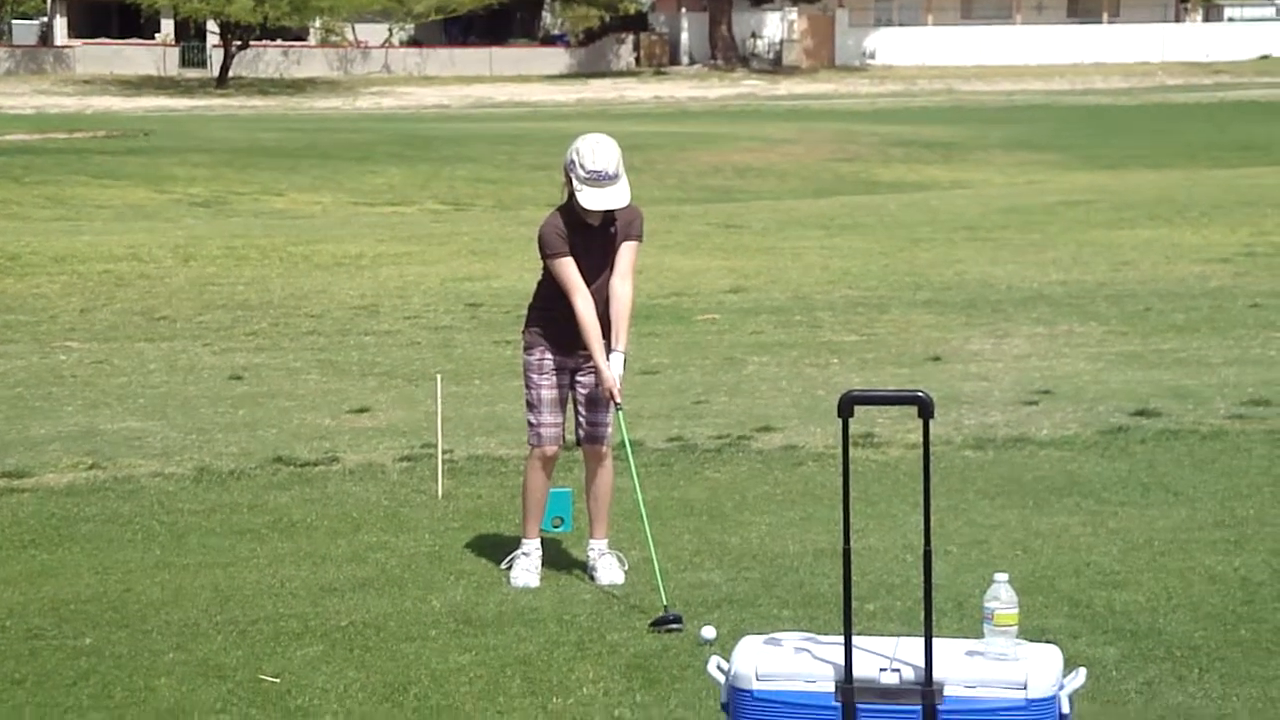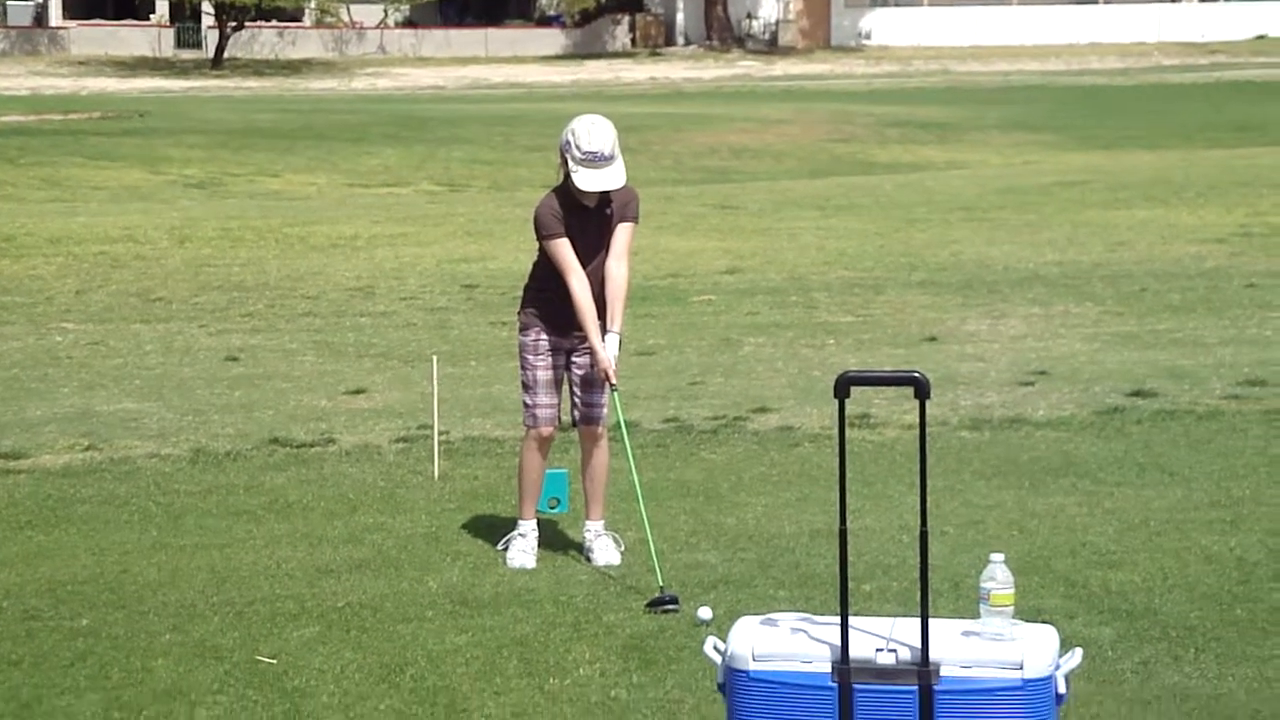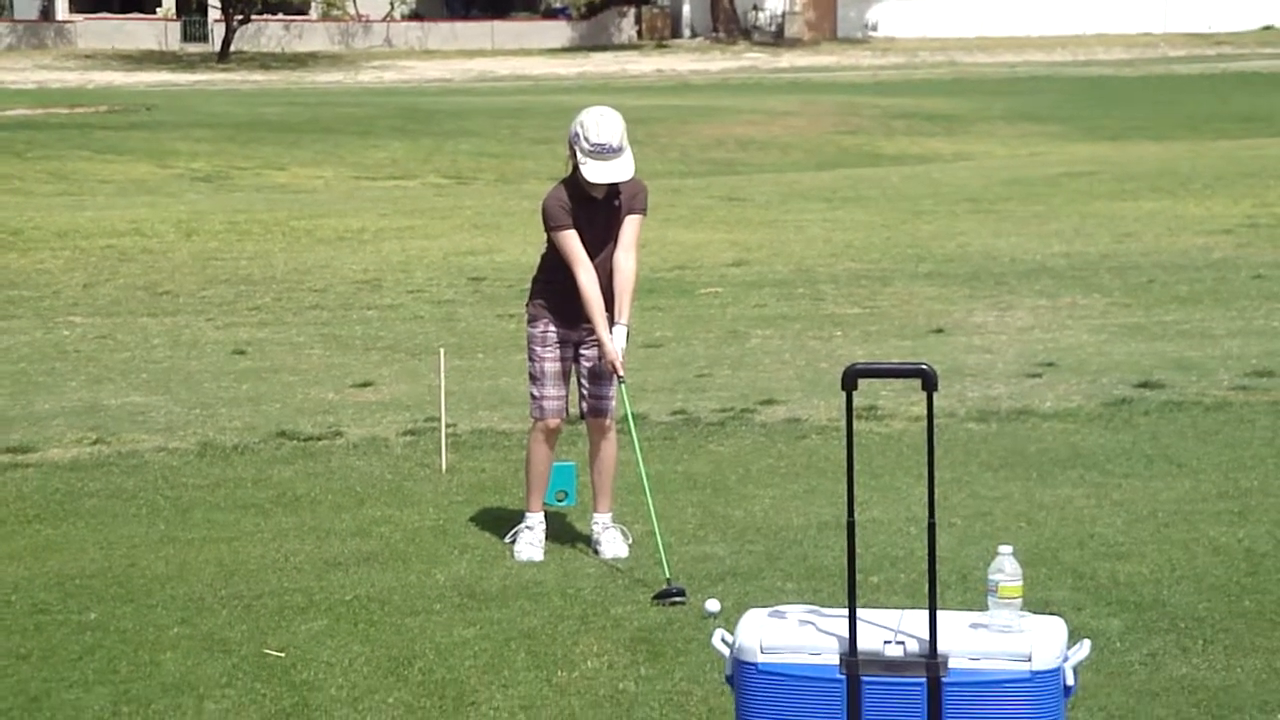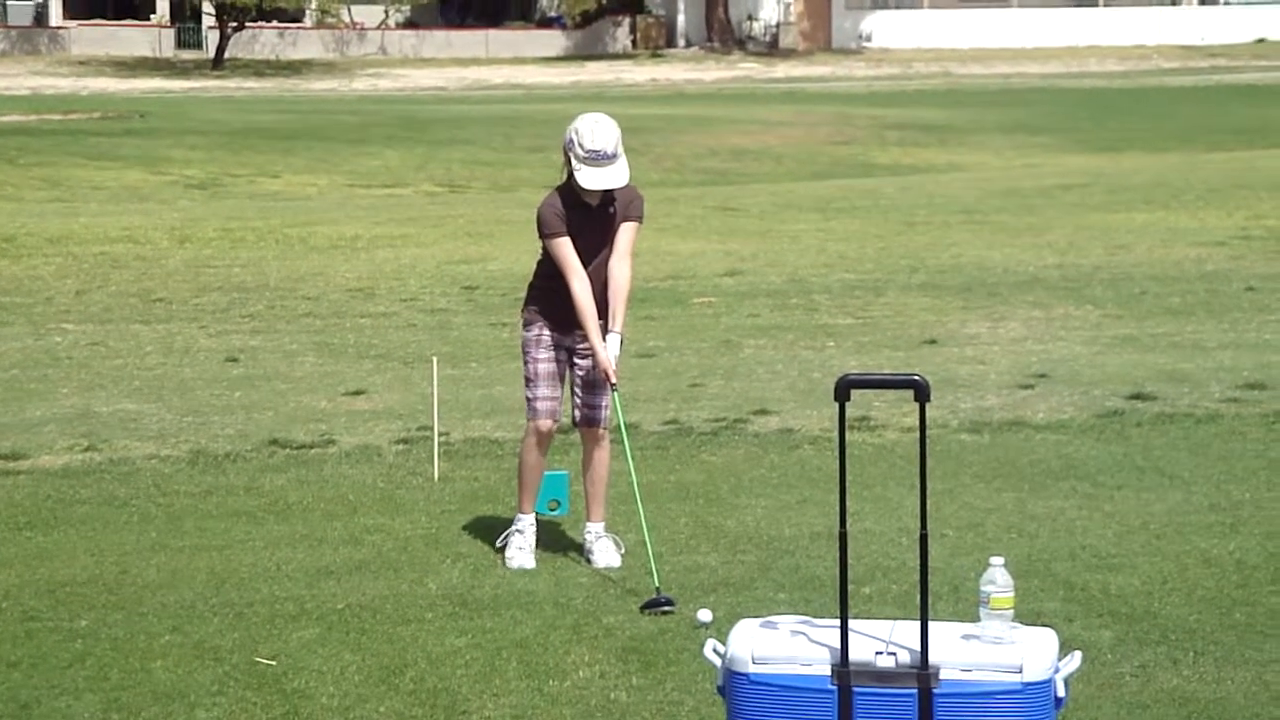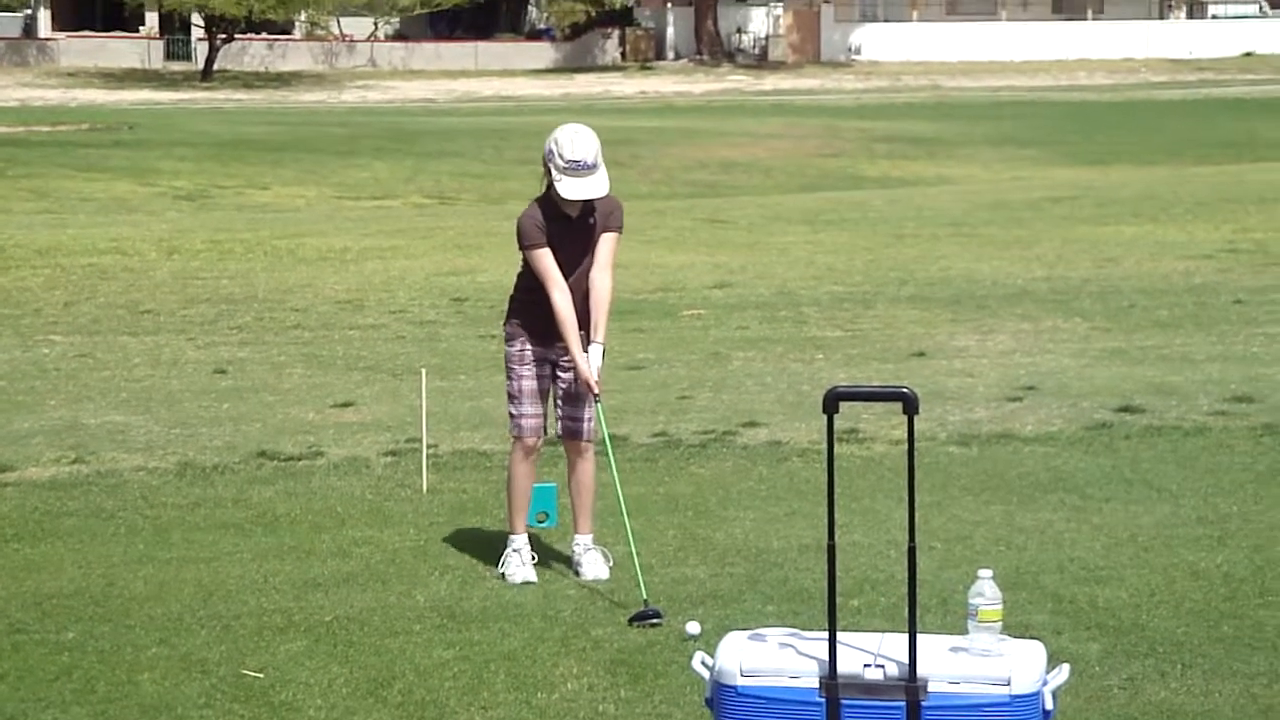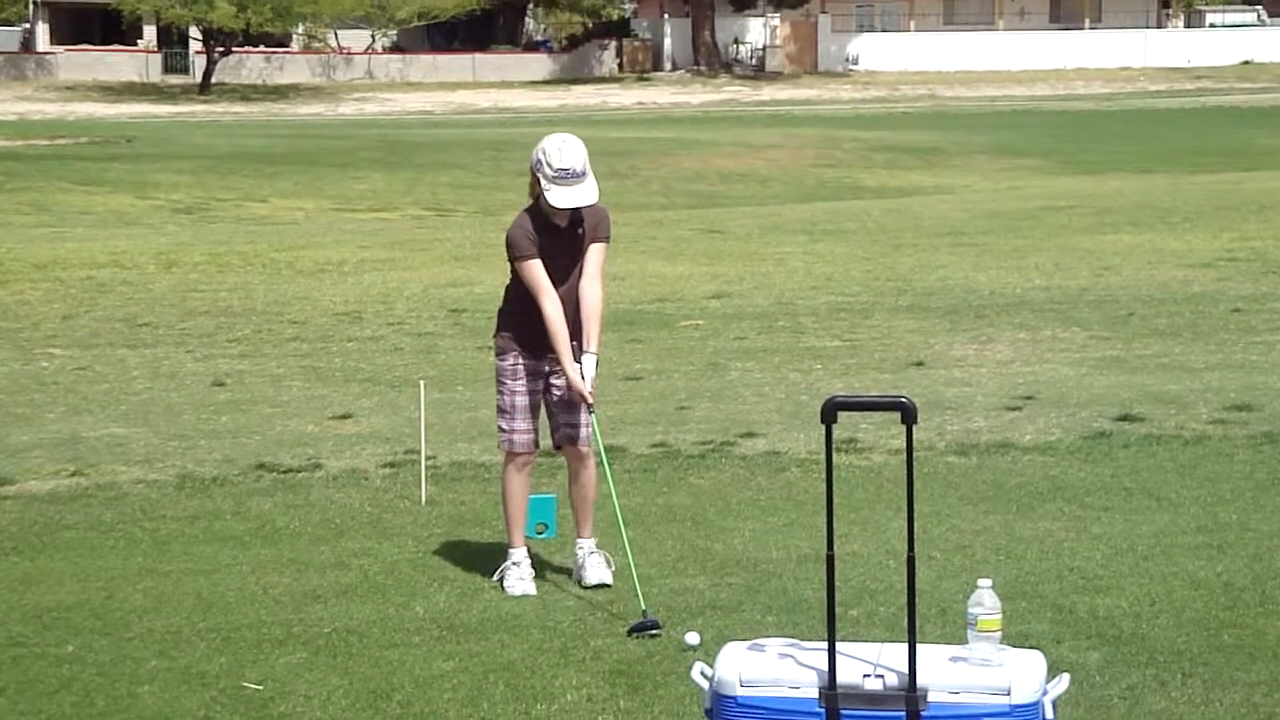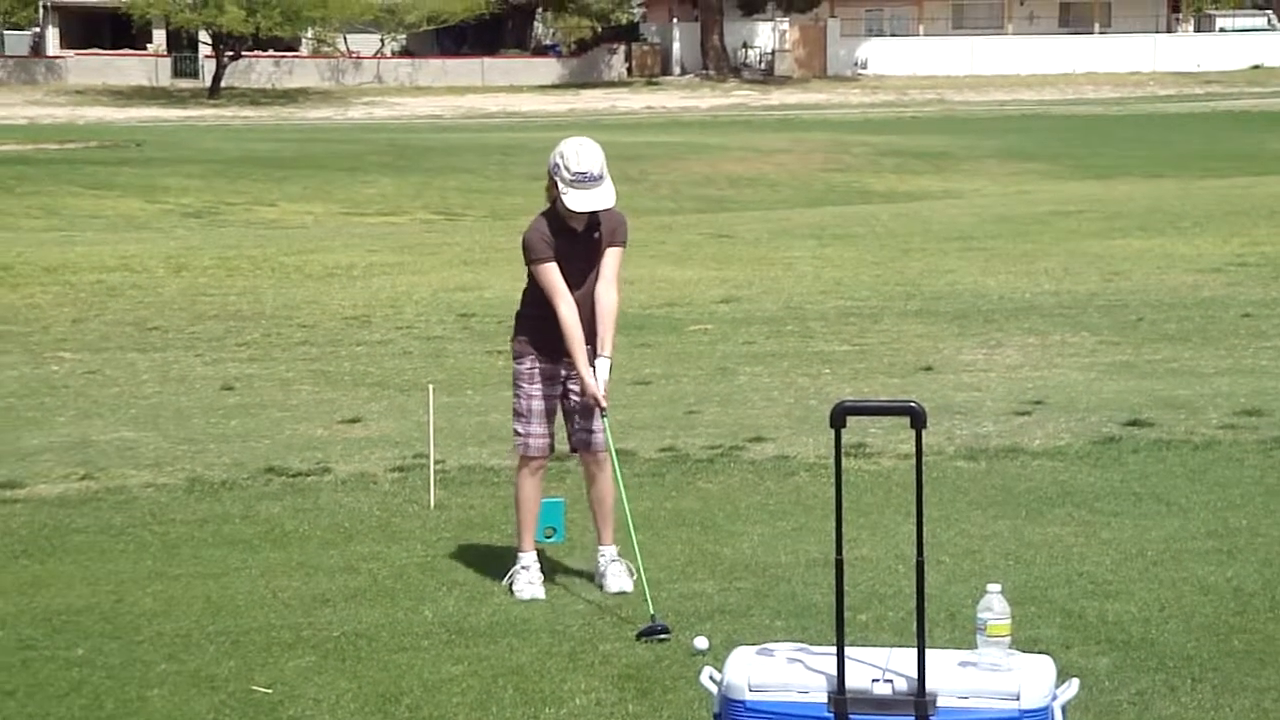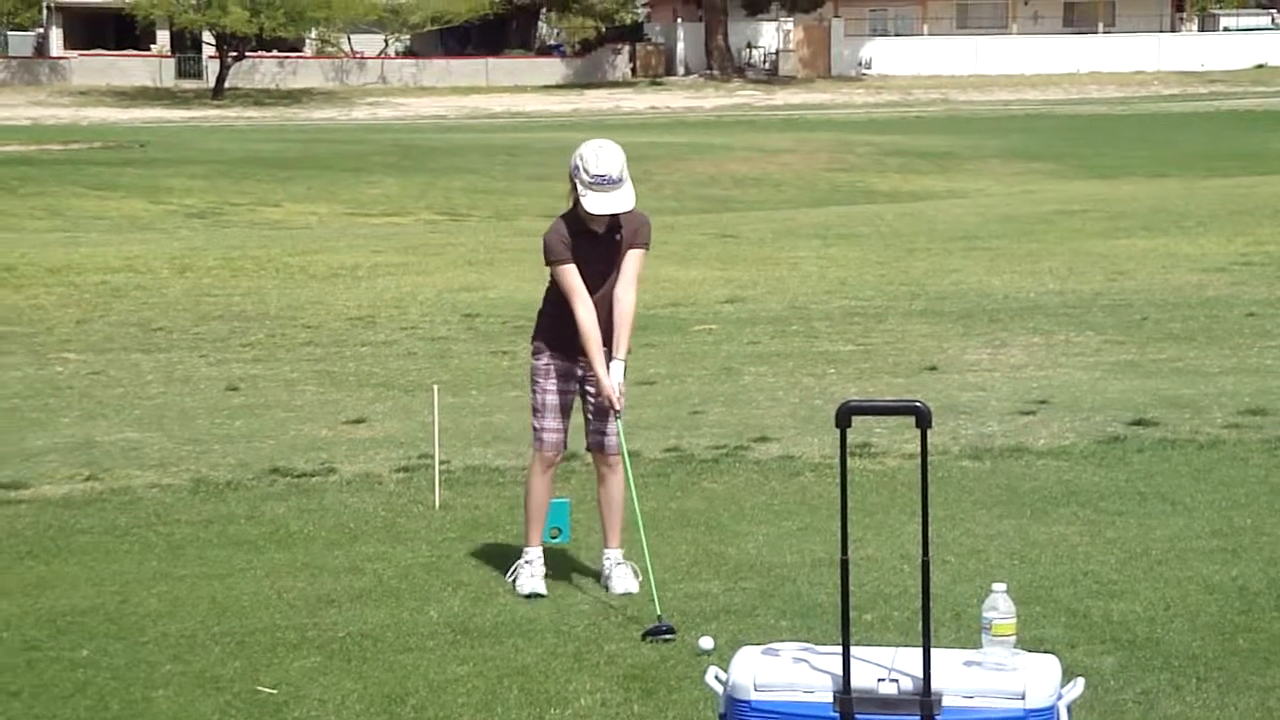
dt=0.2s
person 1, frame 1
left shoulder: (629, 218)
right shoulder: (554, 229)
left elbow: (620, 285)
right elbow: (580, 298)
left wrist: (617, 354)
right wrist: (602, 366)
left hip: (599, 344)
right hip: (549, 344)
left knee: (598, 447)
right knee: (545, 448)
left ankle: (600, 549)
right ankle: (529, 548)
person 1, frame 2
left shoulder: (625, 200)
right shoulder: (549, 210)
left elbow: (616, 267)
right elbow: (576, 279)
left wrist: (613, 335)
right wrist: (597, 347)
left hip: (595, 325)
right hip: (544, 325)
left knee: (594, 428)
right knee: (541, 429)
left ankle: (596, 529)
right ankle: (525, 529)
person 1, frame 3
left shoulder: (633, 192)
right shoulder: (557, 202)
left elbow: (624, 259)
right elbow: (583, 271)
left wrist: (620, 328)
right wrist: (604, 338)
left hip: (602, 317)
right hip: (552, 317)
left knee: (602, 420)
right knee: (548, 421)
left ankle: (603, 522)
right ankle: (532, 521)
person 1, frame 4
left shoulder: (629, 200)
right shoulder: (553, 209)
left elbow: (619, 267)
right elbow: (576, 279)
left wrist: (614, 335)
right wrist: (598, 348)
left hip: (598, 324)
right hip: (547, 323)
left knee: (596, 429)
right knee: (542, 424)
left ankle: (596, 531)
right ankle: (524, 523)
person 1, frame 5
left shoulder: (608, 210)
right shoulder: (533, 221)
left elbow: (600, 277)
right elbow: (557, 291)
left wrist: (597, 346)
right wrist: (578, 359)
left hip: (579, 336)
right hip: (529, 336)
left knee: (580, 443)
right knee: (527, 439)
left ankle: (584, 543)
right ankle: (518, 544)
person 1, frame 6
left shoulder: (596, 219)
right shoulder: (522, 232)
left elbow: (590, 287)
right elbow: (547, 302)
left wrist: (589, 357)
right wrist: (568, 370)
left hip: (570, 348)
right hip: (521, 349)
left knee: (580, 449)
right knee: (520, 453)
left ankle: (587, 547)
right ankle: (517, 557)
person 1, frame 7
left shoulder: (613, 224)
right shoulder: (539, 235)
left elbow: (606, 291)
right elbow: (563, 306)
left wrist: (603, 361)
right wrist: (585, 374)
left hip: (588, 351)
right hip: (537, 352)
left knee: (596, 454)
right knee: (533, 456)
left ankle: (608, 555)
right ankle: (526, 561)
person 1, frame 8
left shoulder: (636, 226)
right shoulder: (558, 235)
left elbow: (624, 294)
right elbow: (582, 306)
left wrist: (618, 363)
right wrist: (601, 374)
left hip: (607, 352)
right hip: (556, 351)
left knee: (609, 456)
right knee: (547, 452)
left ankle: (614, 557)
right ankle: (532, 556)
